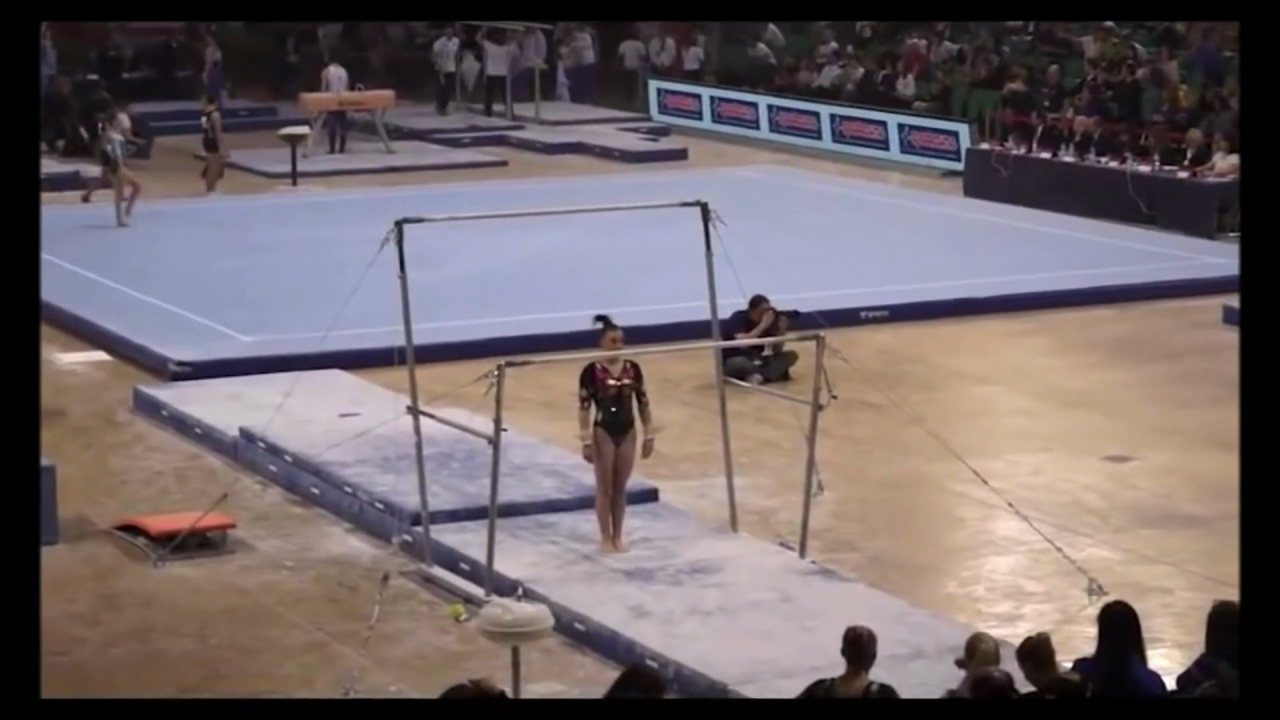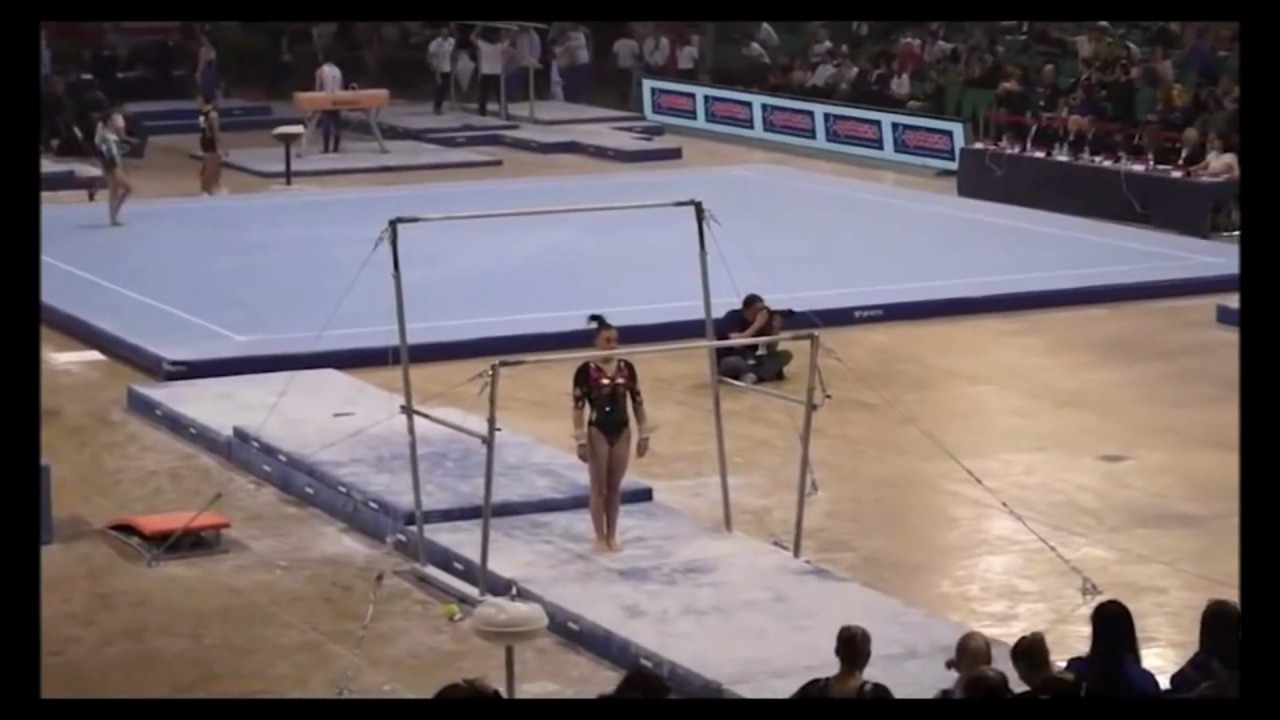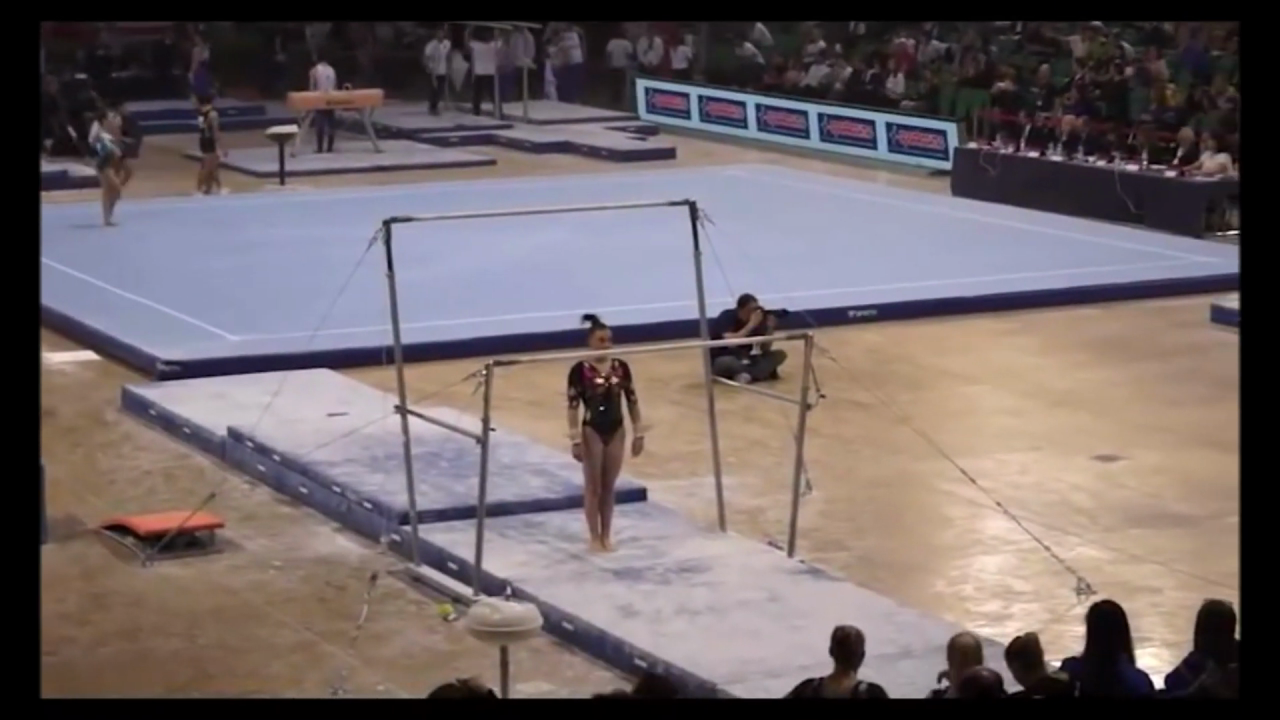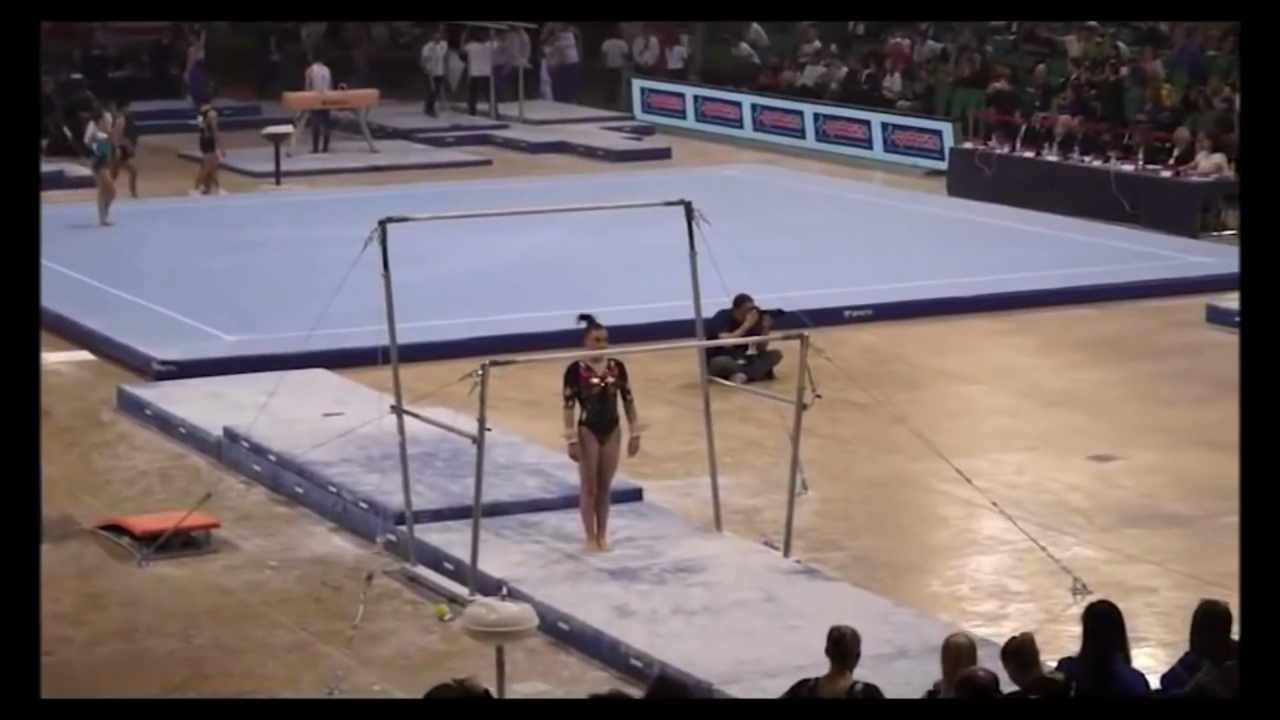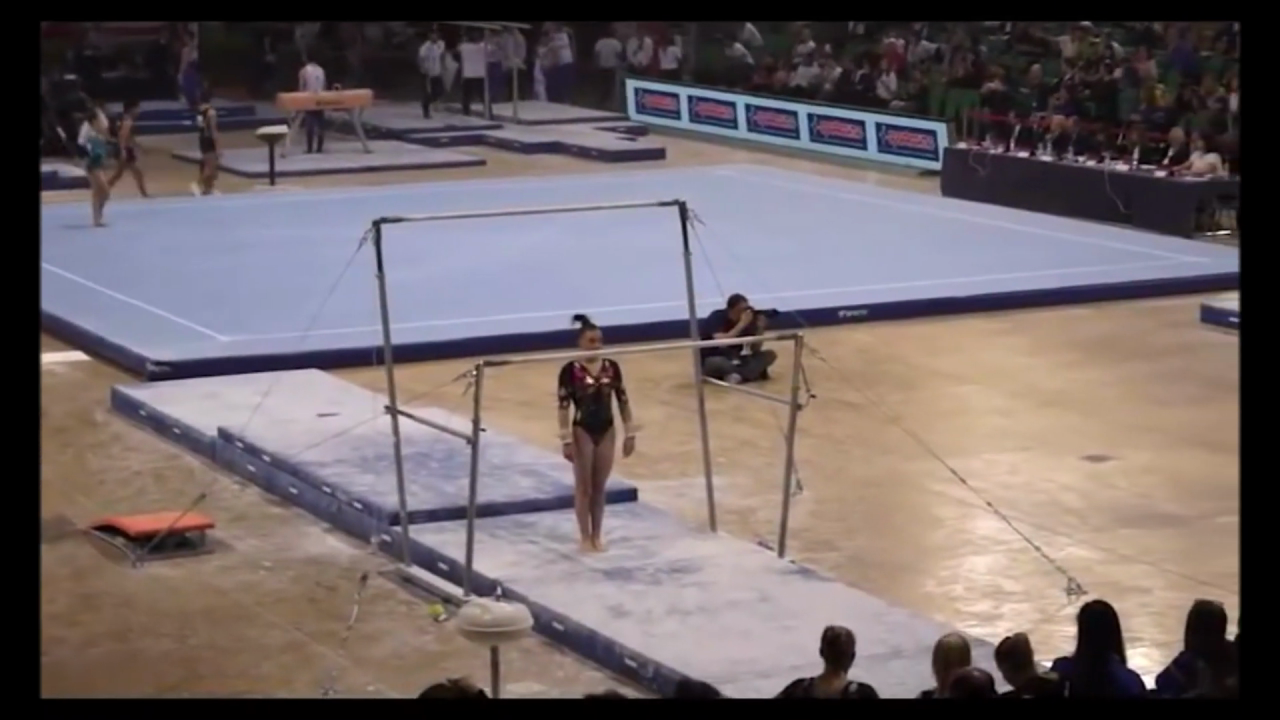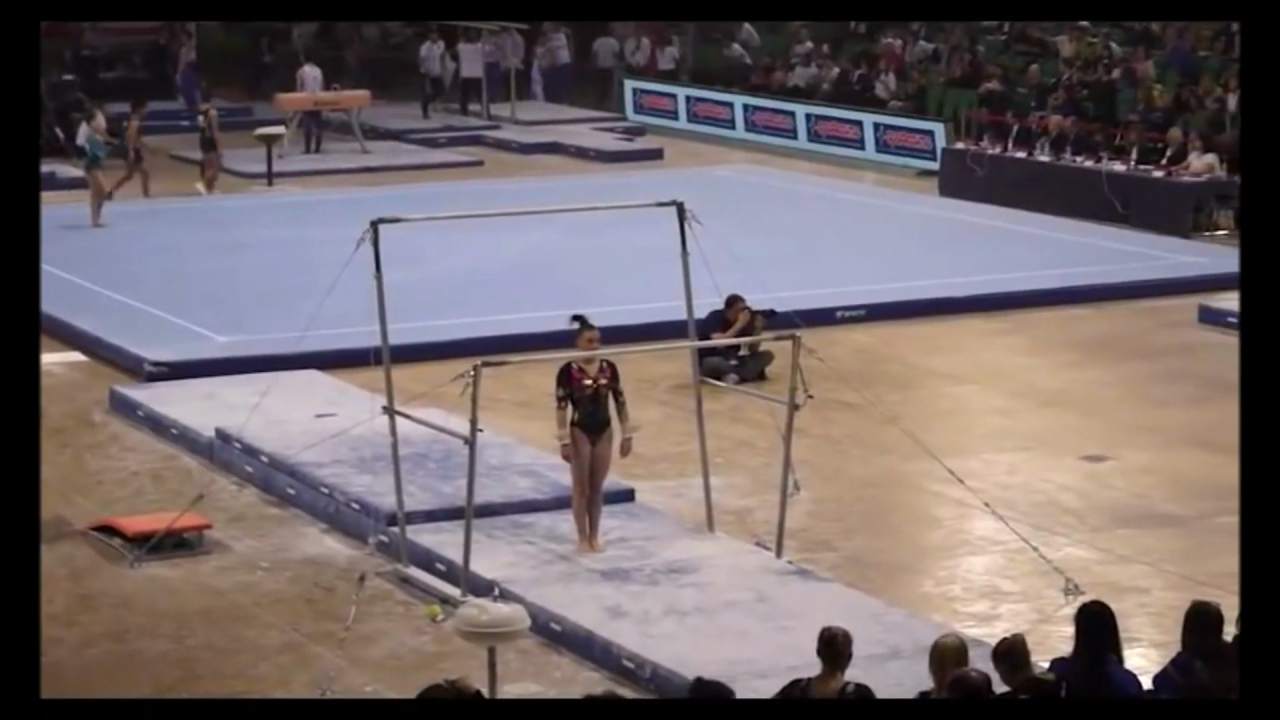
dt=0.1s
person 1, frame 1
left shoulder: (633, 369)
right shoulder: (592, 371)
left elbow: (643, 403)
right elbow: (584, 408)
left wrist: (649, 434)
right wrist: (586, 440)
left hip: (628, 432)
right hip: (604, 433)
left knee: (620, 488)
right knee: (605, 488)
left ankle: (618, 536)
right ankle: (606, 538)
person 1, frame 2
left shoulder: (627, 368)
right shoulder: (586, 371)
left elbow: (637, 402)
right elbow: (578, 407)
left wrist: (644, 434)
right wrist: (581, 440)
left hip: (622, 432)
right hip: (598, 432)
left knee: (615, 488)
right knee: (599, 488)
left ankle: (612, 535)
right ankle: (600, 537)
person 1, frame 3
left shoulder: (621, 367)
right shoulder: (580, 370)
left elbow: (632, 401)
right elbow: (573, 407)
left wrist: (639, 432)
right wrist: (575, 439)
left hip: (616, 431)
right hip: (592, 432)
left knee: (609, 487)
right knee: (593, 487)
left ankle: (606, 535)
right ankle: (594, 537)
person 1, frame 4
left shoulder: (617, 367)
right shoulder: (575, 370)
left elbow: (628, 400)
right elbow: (568, 406)
left wrist: (635, 432)
right wrist: (571, 439)
left hip: (612, 431)
right hip: (588, 432)
left knee: (605, 487)
right knee: (589, 488)
left ankle: (602, 535)
right ankle: (590, 537)
person 1, frame 5
left shoulder: (611, 367)
right shoulder: (570, 370)
left elbow: (623, 401)
right elbow: (563, 407)
left wrist: (630, 432)
right wrist: (566, 439)
left hip: (606, 431)
right hip: (582, 432)
left knee: (599, 488)
right knee: (584, 487)
left ankle: (597, 536)
right ankle: (585, 537)
person 1, frame 6
left shoulder: (609, 368)
right shoulder: (568, 371)
left elbow: (620, 402)
right elbow: (561, 407)
left wrist: (627, 434)
right wrist: (564, 440)
left hip: (604, 432)
right hip: (580, 433)
left knee: (597, 488)
right knee: (581, 488)
left ankle: (594, 536)
right ankle: (582, 538)
